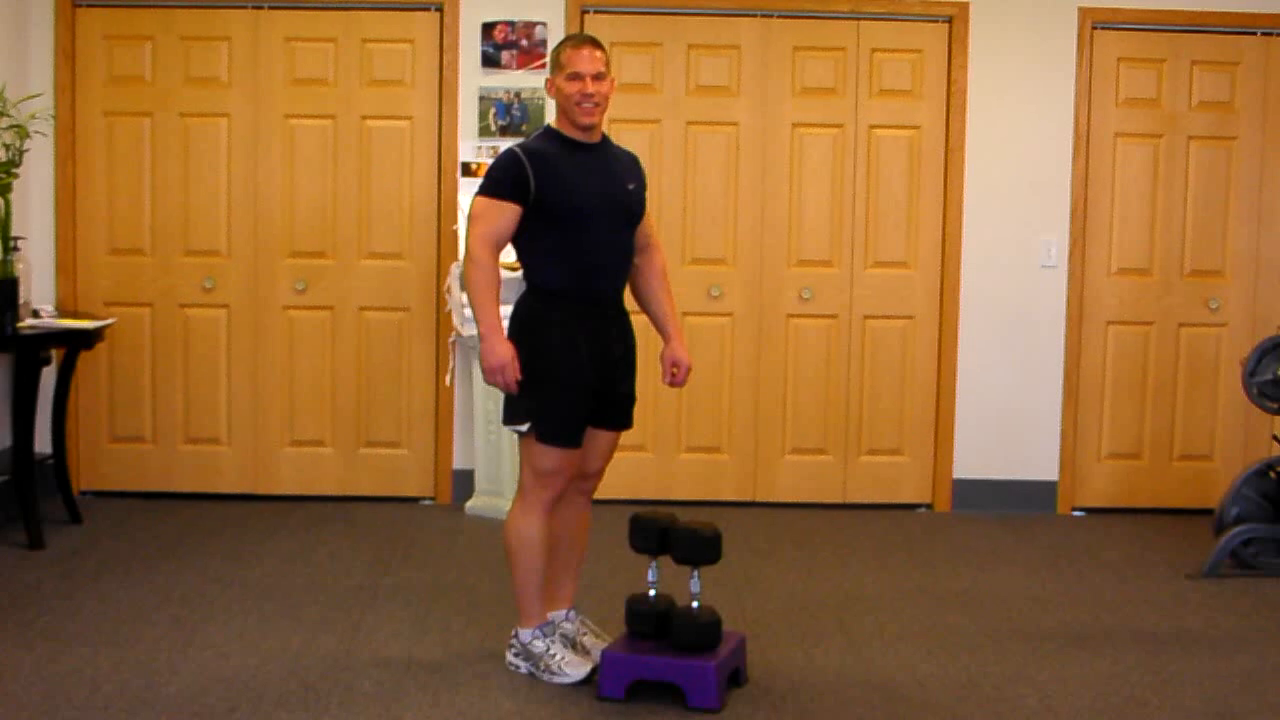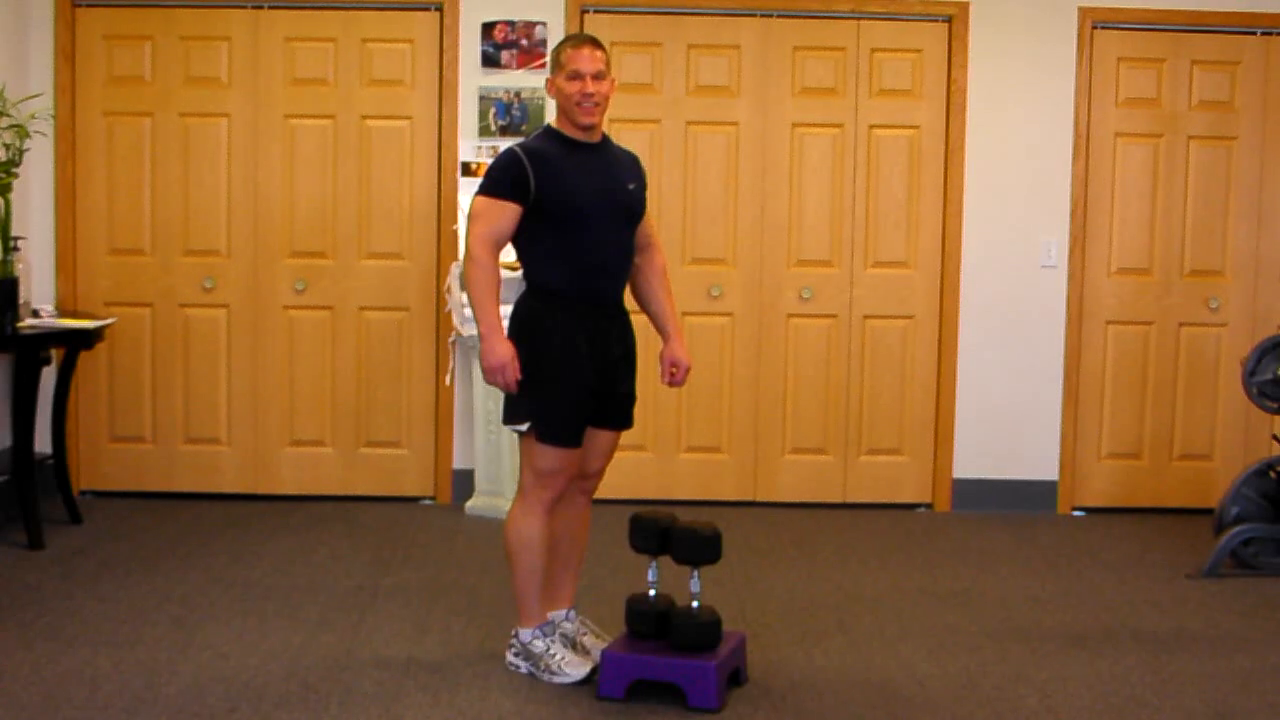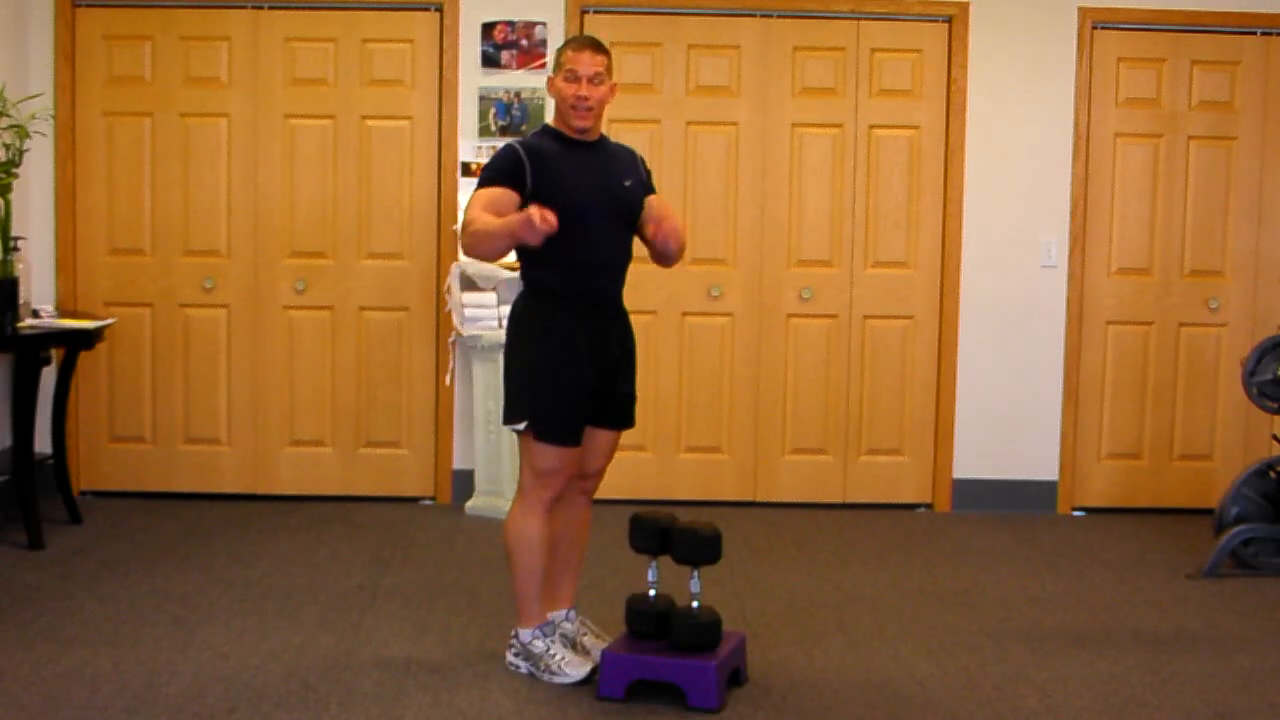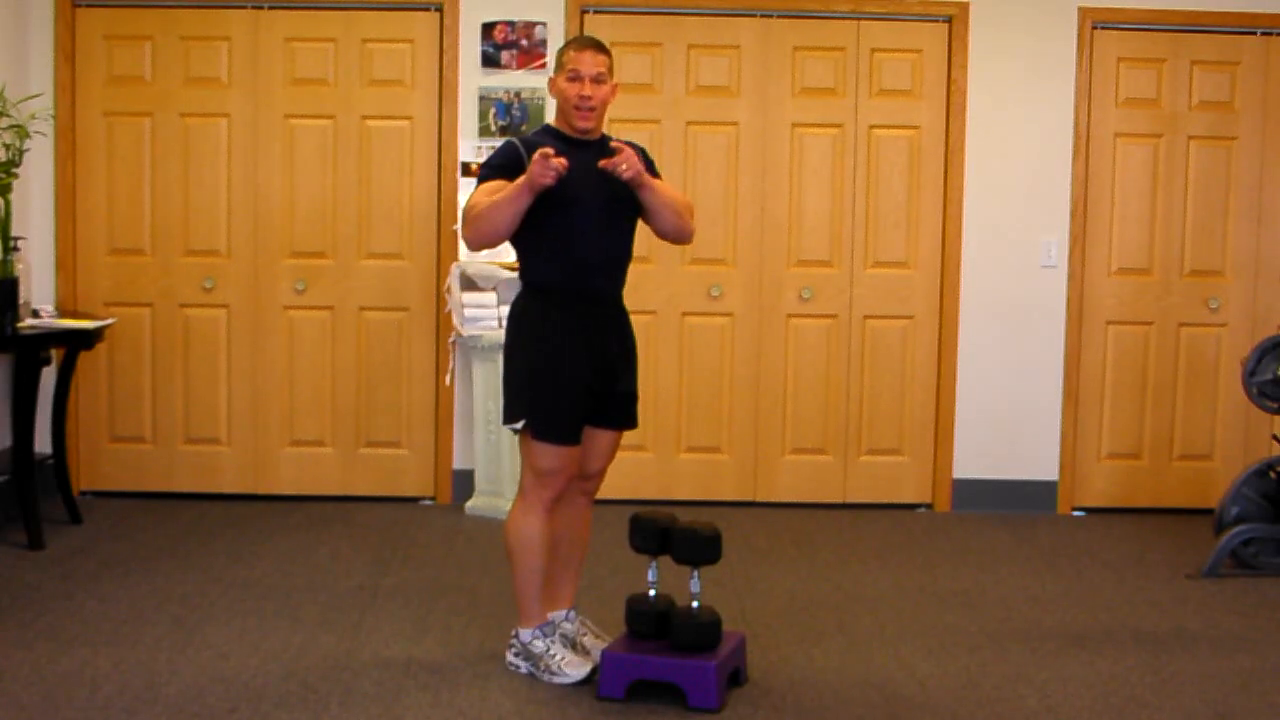
dt=0.4s
person 1, frame 1
left shoulder: (626, 165)
right shoulder: (525, 161)
left elbow: (646, 254)
right elbow: (480, 249)
left wrist: (672, 334)
right wrist: (492, 334)
left hip: (611, 332)
right hip: (551, 332)
left knee: (582, 482)
right knee: (544, 485)
left ankle: (563, 615)
right ankle: (528, 636)
person 1, frame 2
left shoulder: (626, 165)
right shoulder: (525, 161)
left elbow: (646, 255)
right elbow: (480, 248)
left wrist: (672, 335)
right wrist: (493, 334)
left hip: (612, 332)
right hip: (551, 332)
left knee: (583, 482)
right knee: (544, 485)
left ankle: (562, 615)
right ankle: (528, 636)
person 1, frame 3
left shoulder: (627, 163)
right shoulder: (523, 156)
left elbow: (662, 241)
right elbow: (473, 233)
left wrist: (670, 236)
right wrist: (517, 224)
left hip: (611, 328)
right hip: (550, 328)
left knee: (583, 482)
right knee: (544, 484)
left ankle: (562, 614)
right ankle: (529, 635)
person 1, frame 4
left shoulder: (629, 156)
right shoulder: (521, 151)
left elbow: (682, 228)
right elbow: (476, 231)
left wrist: (640, 181)
right wrist: (529, 183)
left hip: (610, 326)
right hip: (548, 327)
left knee: (585, 480)
right knee: (545, 484)
left ankle: (562, 614)
right ankle: (528, 635)
